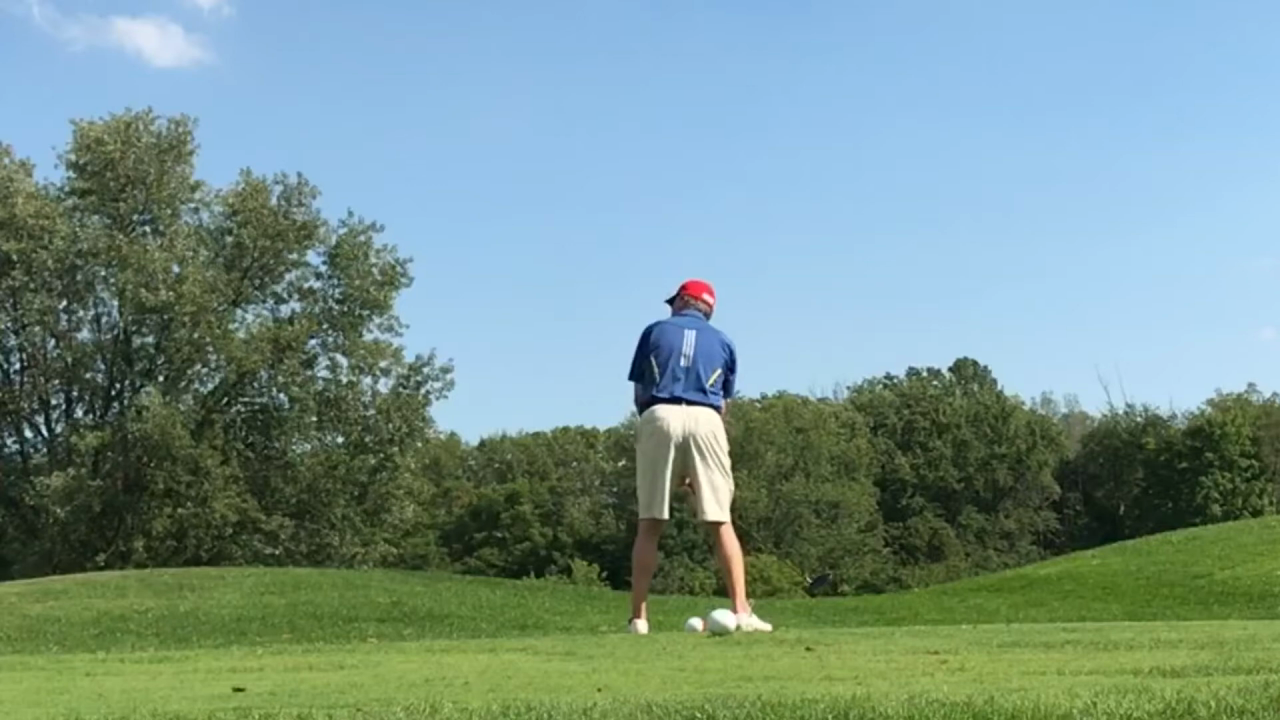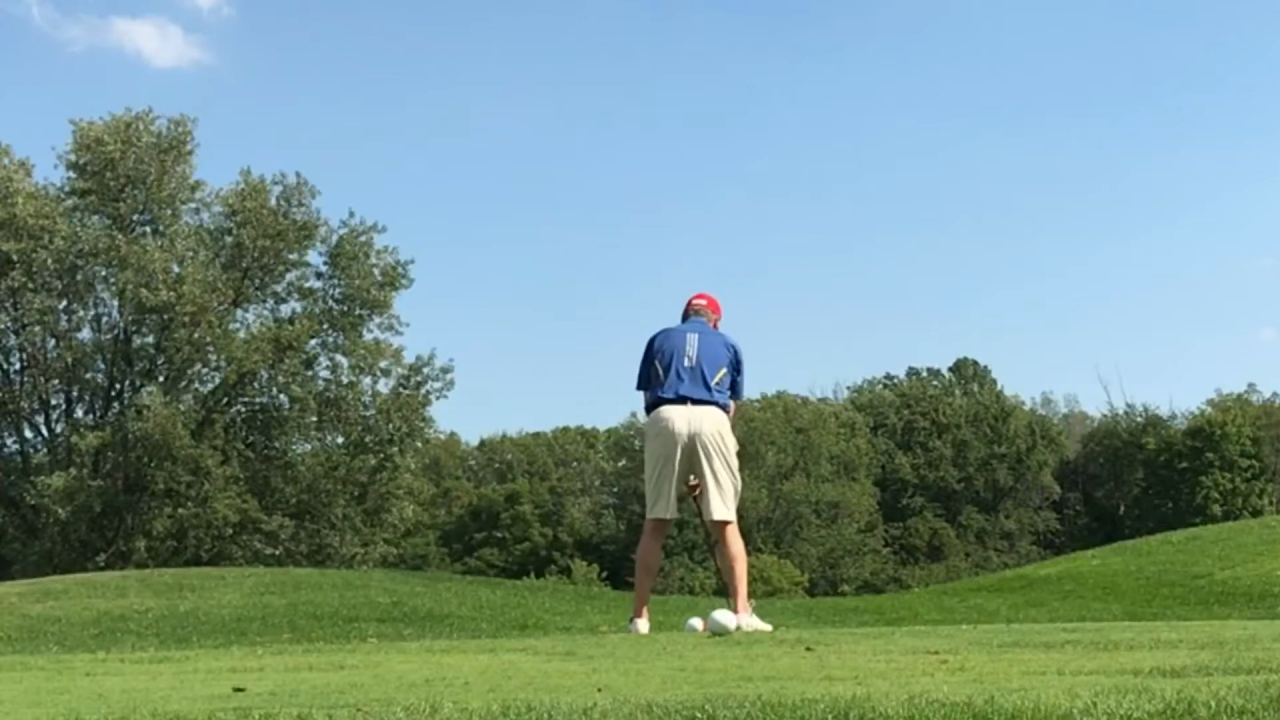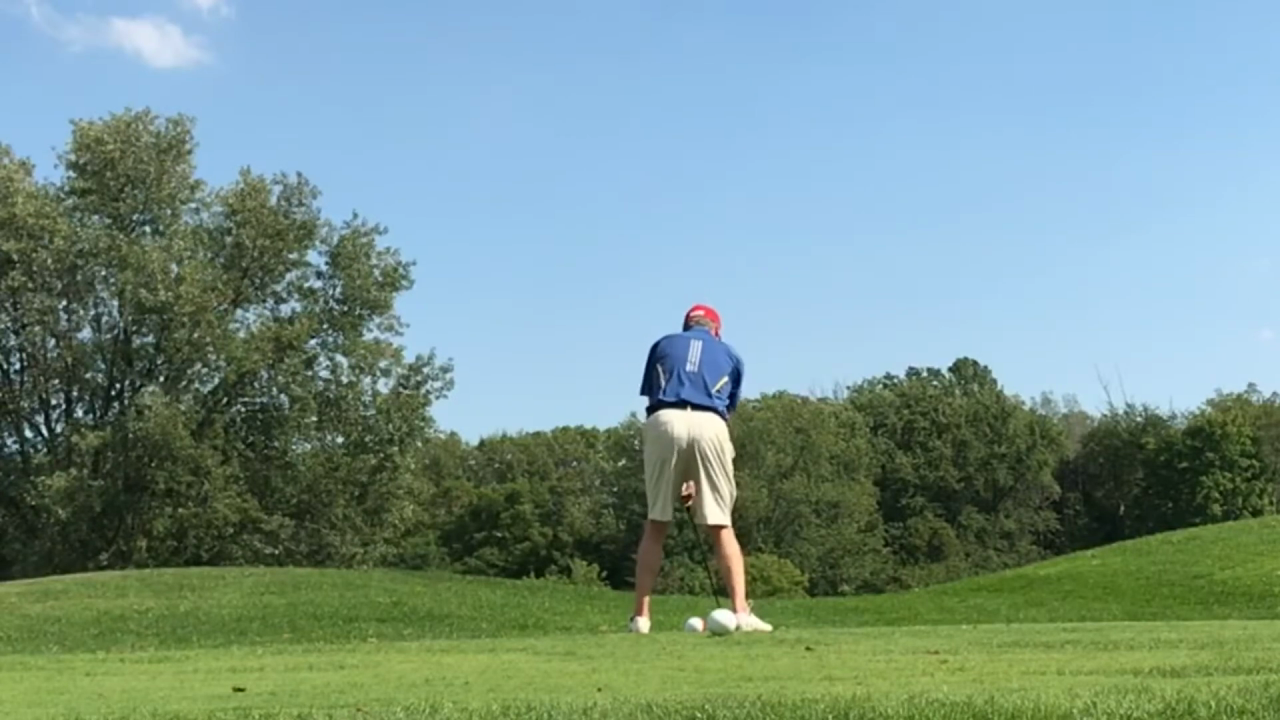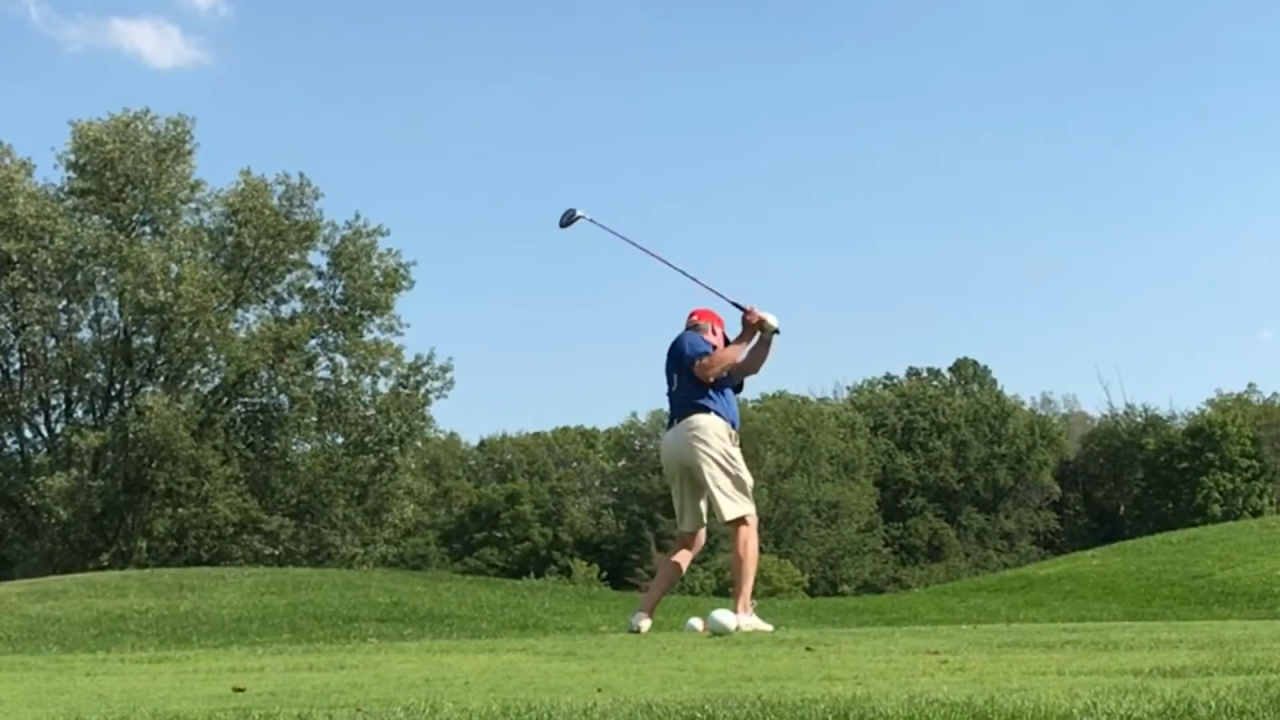
dt=0.7s
person 1, frame 1
left shoulder: (654, 331)
right shoulder: (723, 342)
left elbow: (639, 395)
right wrist: (693, 469)
left hip: (659, 418)
right hip: (704, 421)
left knee: (650, 525)
right knee: (720, 522)
left ankle: (639, 618)
right ankle: (742, 612)
person 1, frame 2
left shoulder: (659, 339)
right shoulder: (728, 345)
right wrist: (704, 470)
left hip: (665, 420)
right hip: (710, 421)
left knee: (656, 524)
right knee: (725, 523)
left ankle: (640, 617)
right ankle: (743, 612)
person 1, frame 3
left shoulder: (663, 345)
right shoulder: (731, 356)
right wrist: (696, 481)
left hip: (664, 423)
right hip: (709, 427)
left knee: (656, 525)
right knee: (721, 526)
left ankle: (640, 616)
right ankle: (741, 612)
person 1, frame 4
right shoulder: (687, 341)
left elbow: (748, 367)
right elbow: (706, 369)
left wrist: (765, 333)
right wrist: (746, 338)
left hip: (676, 445)
right hip: (705, 434)
left knee: (689, 540)
right knee: (746, 522)
left ankle: (643, 613)
right ankle: (743, 612)
